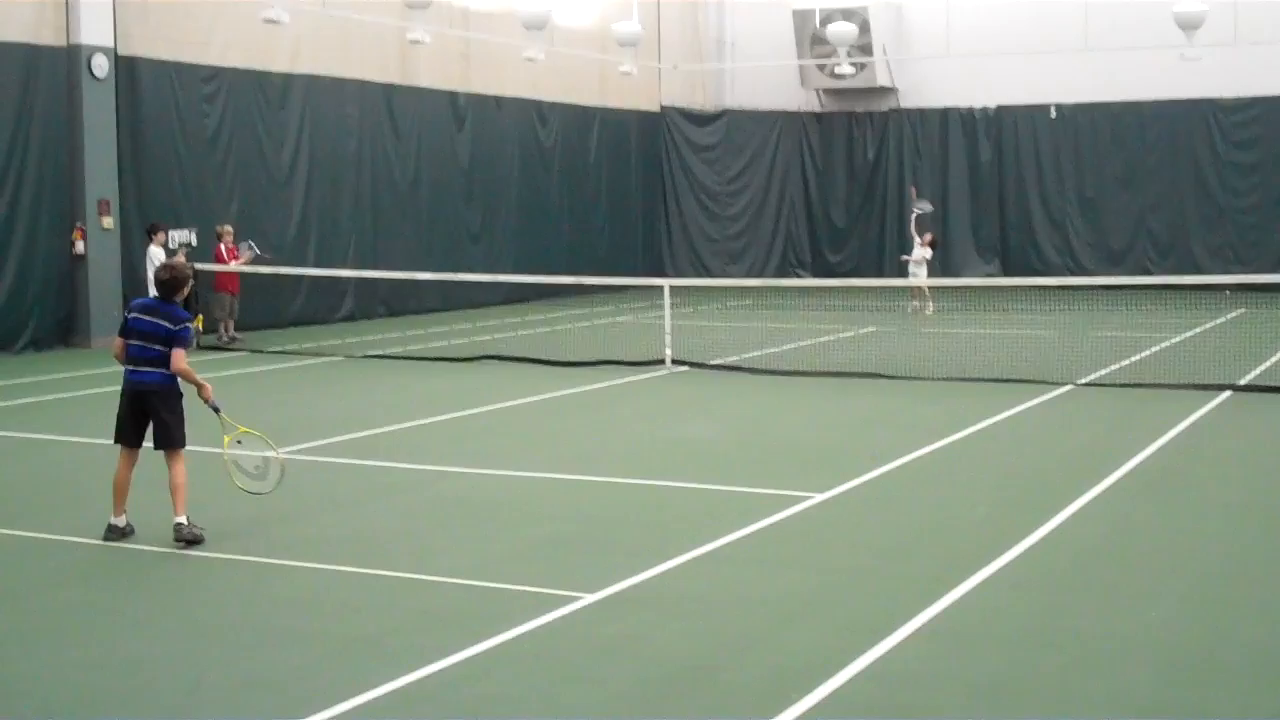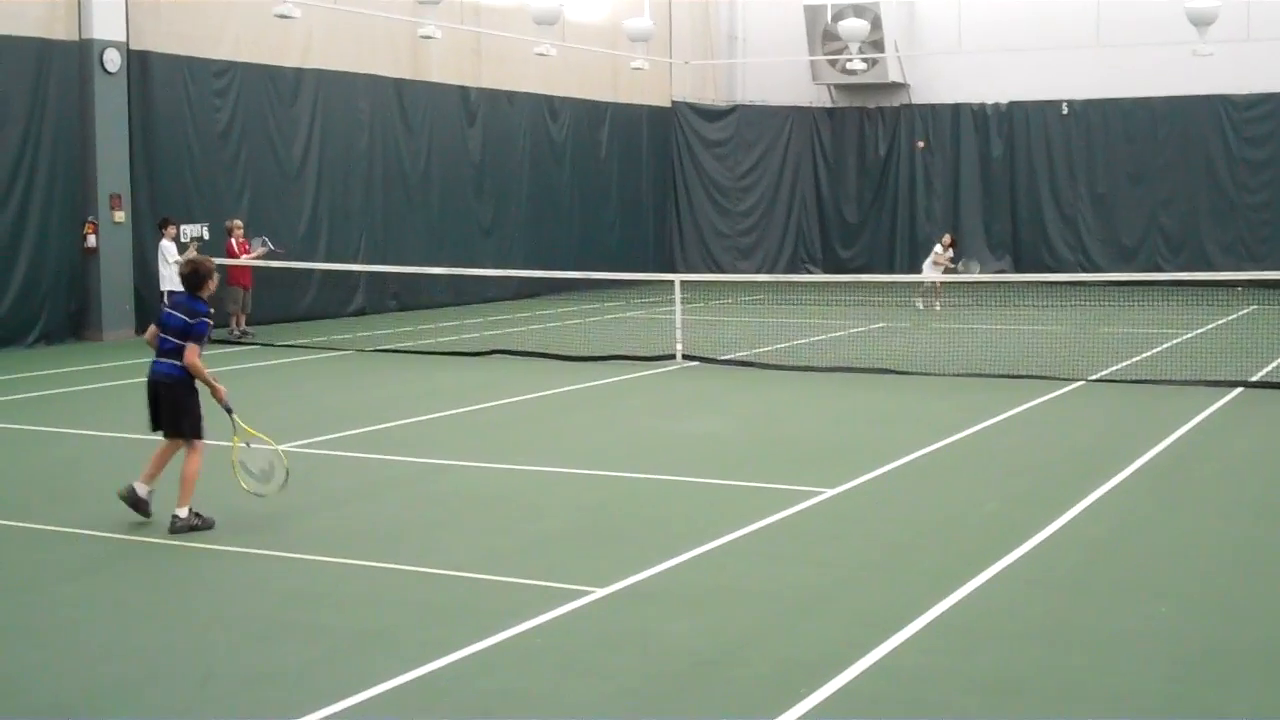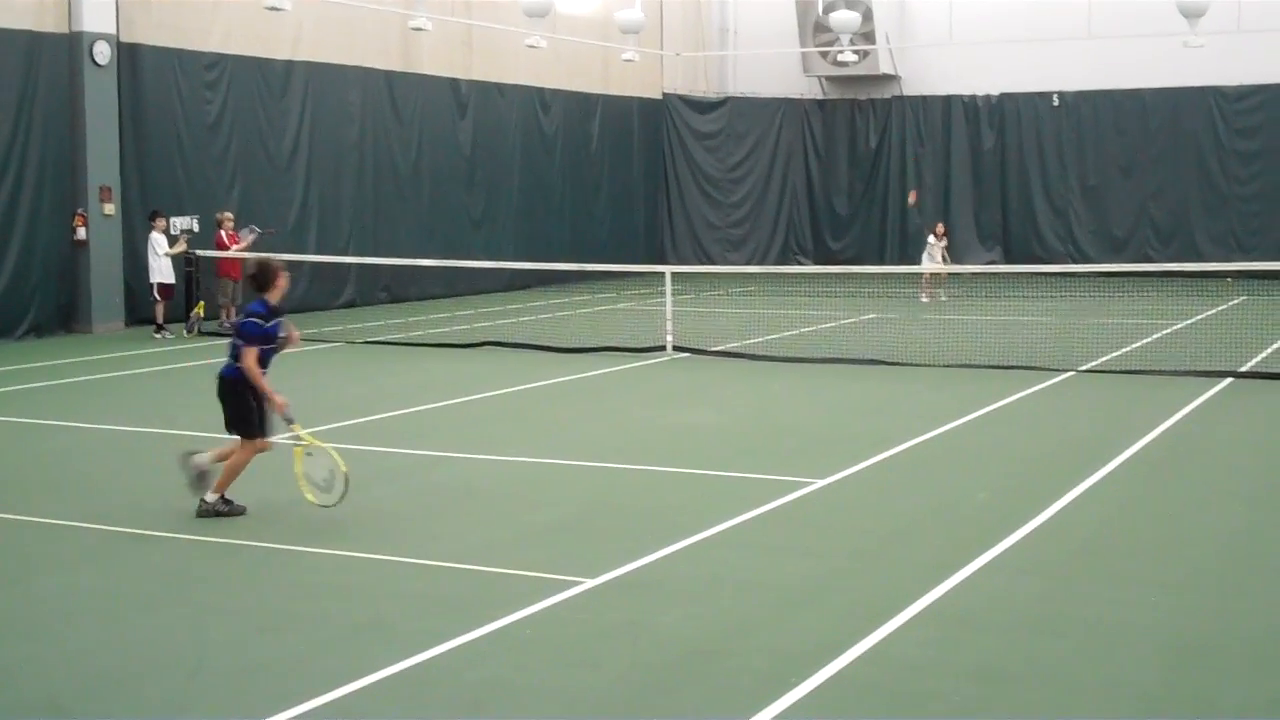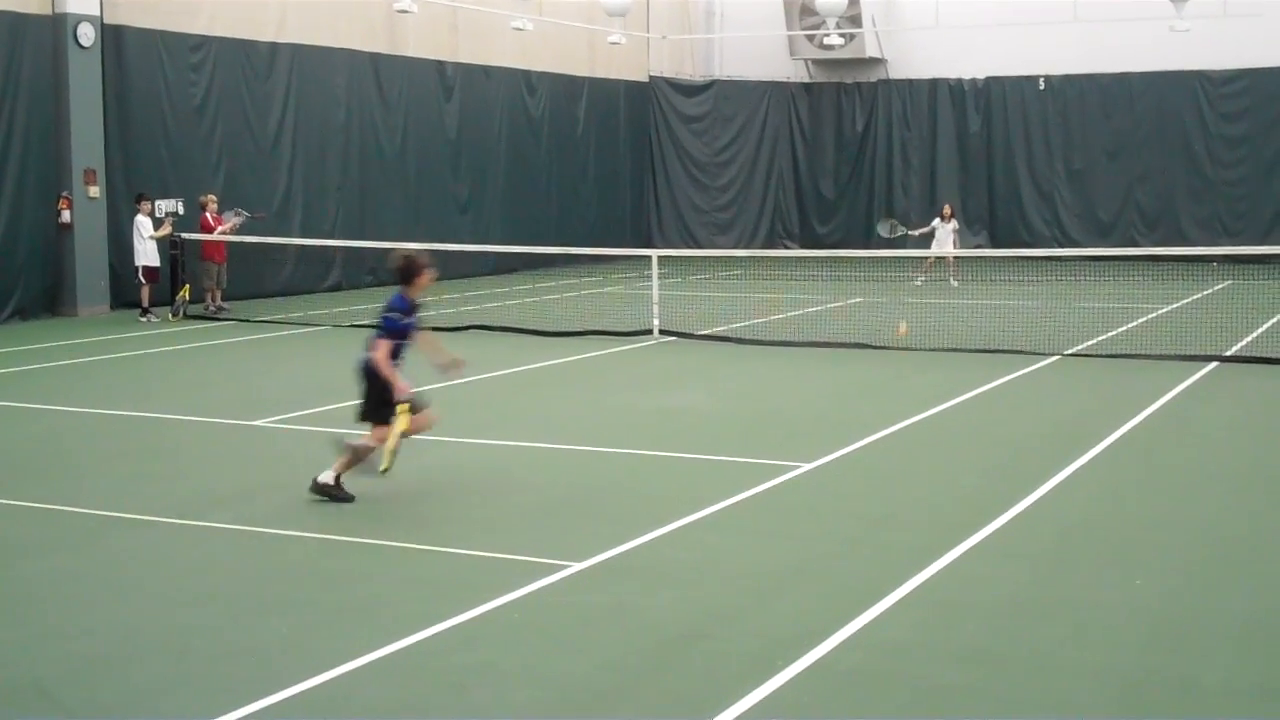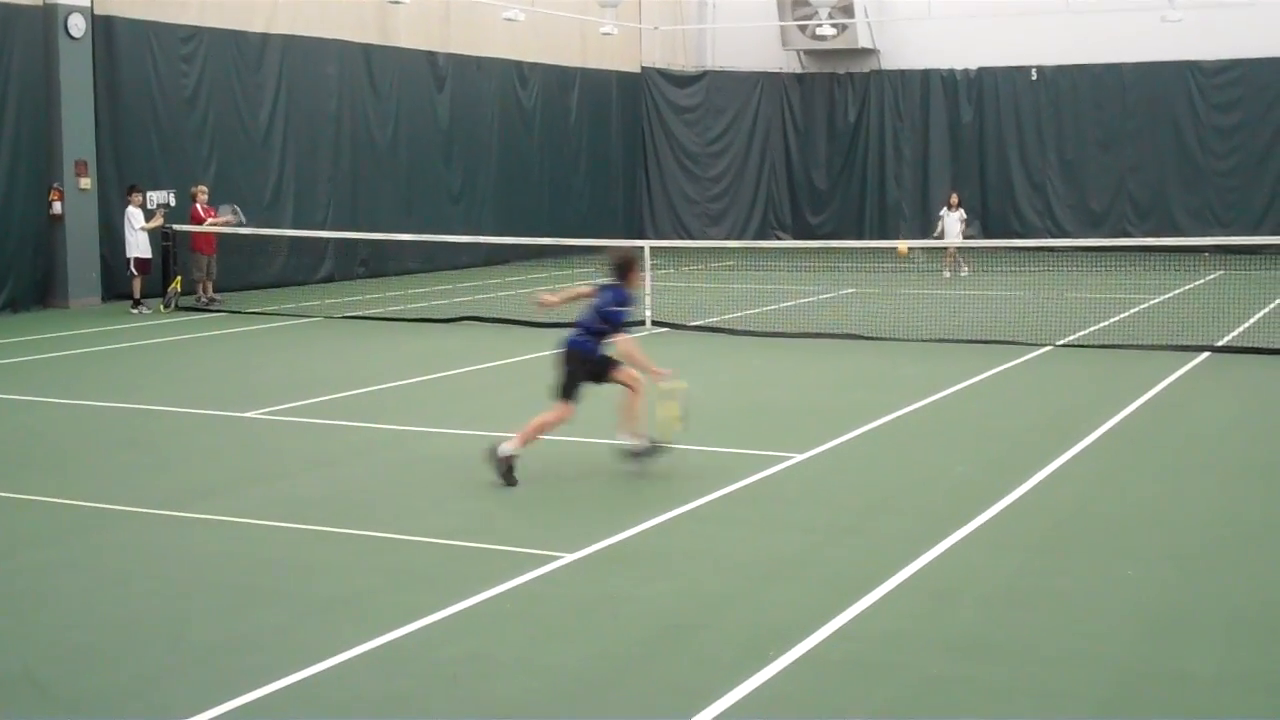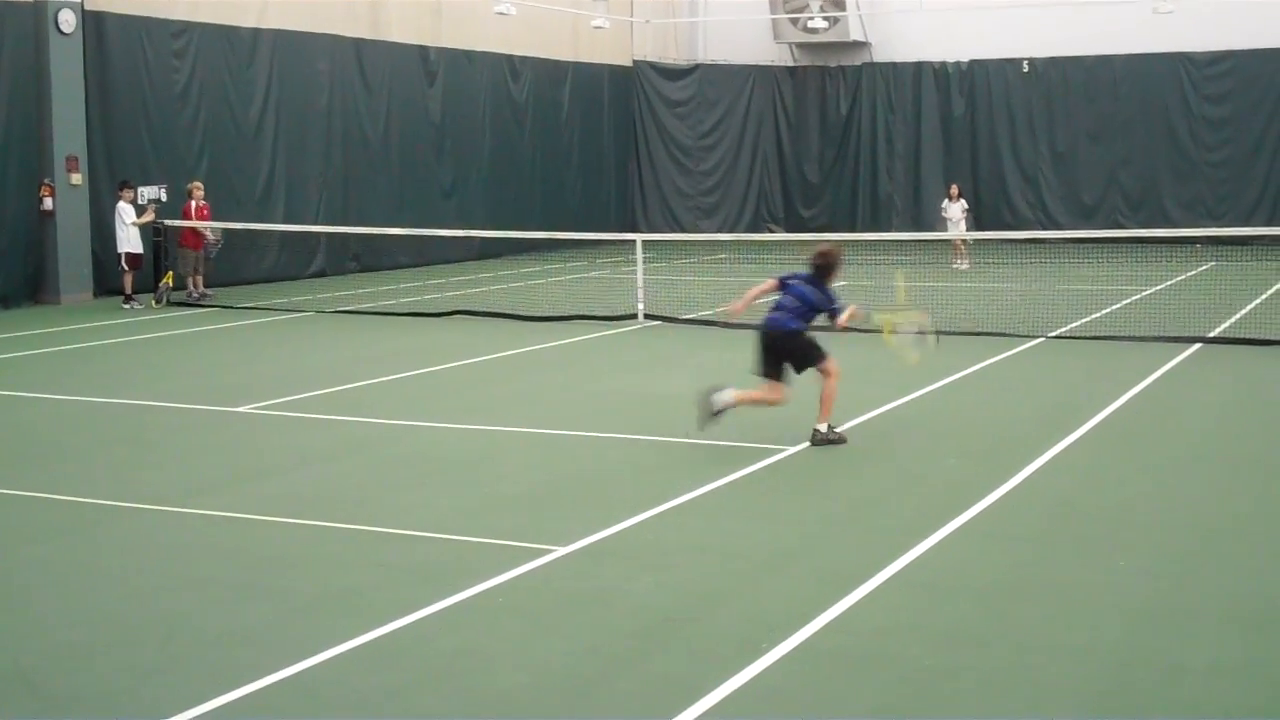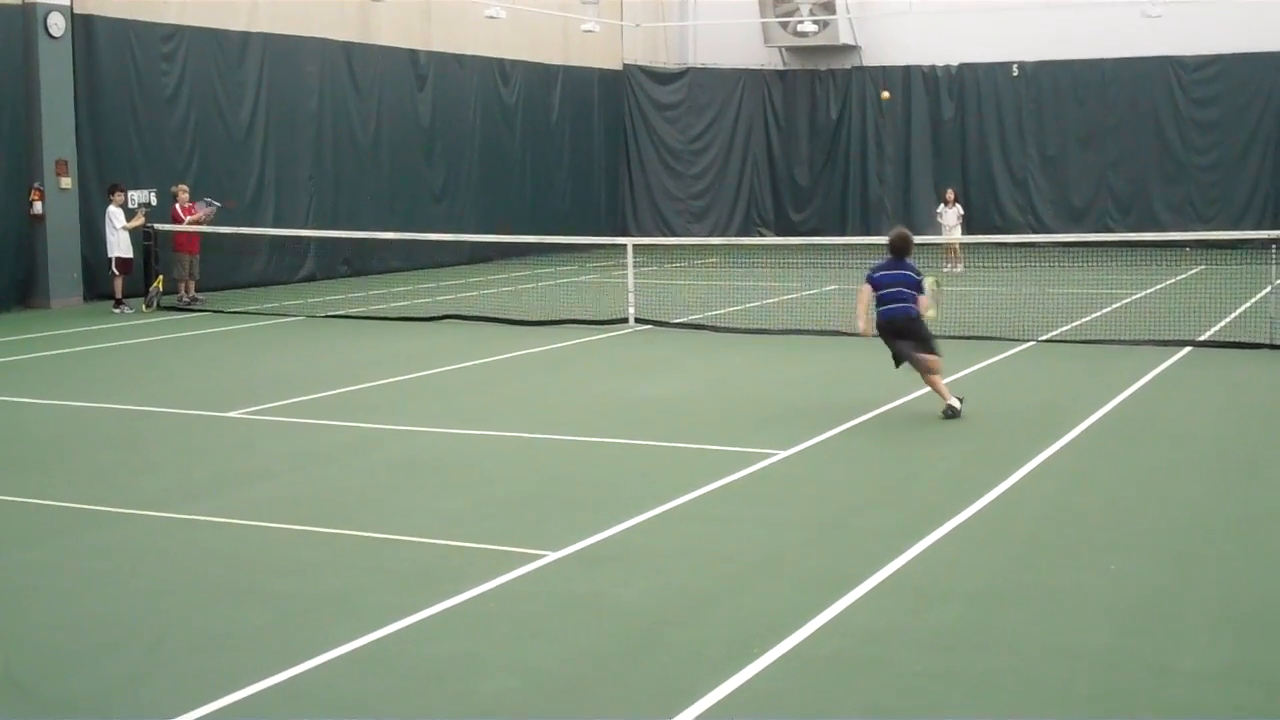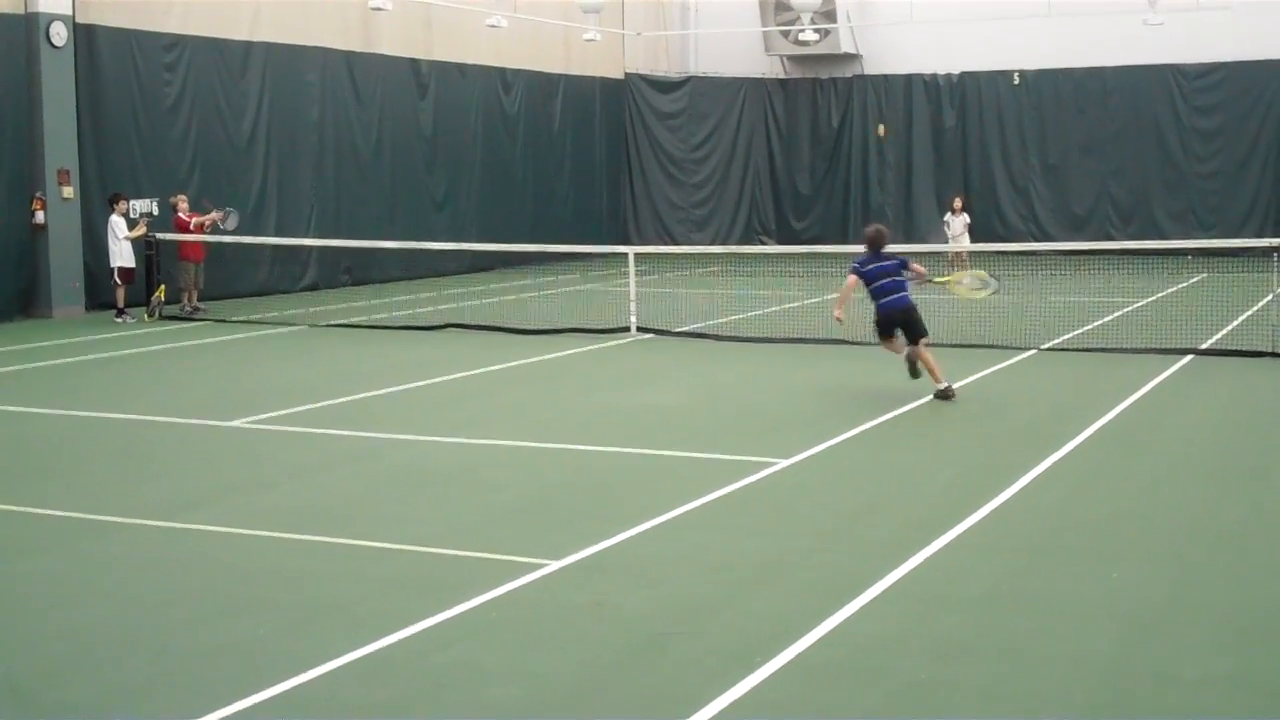
dt=0.4s
person 1, frame 1
left shoulder: (135, 307)
right shoulder: (180, 319)
left elbow: (118, 350)
right elbow: (178, 366)
right wrist: (201, 385)
left hip: (132, 388)
right hip: (163, 391)
left knee: (127, 456)
right knee: (175, 458)
left ankle: (117, 522)
right ankle: (181, 522)
person 1, frame 2
left shoulder: (175, 301)
right shoulder: (202, 314)
left elbow: (150, 337)
right elbow: (192, 360)
right wrist: (213, 385)
left hip: (157, 378)
right hip: (177, 383)
left knee: (173, 440)
right knee: (194, 448)
left ankle: (139, 488)
right ankle: (182, 514)
person 1, frame 3
left shoulder: (274, 311)
right shoulder: (255, 316)
left elbow: (270, 343)
right elbow: (248, 363)
left wrist: (288, 338)
right wrist: (271, 395)
left hip: (250, 382)
right hip: (236, 382)
left knee: (260, 443)
right knee: (251, 444)
left ankle: (200, 460)
right ankle: (211, 500)
person 1, frame 4
left shoulder: (410, 304)
right shoulder: (396, 311)
left elbow: (418, 336)
right elbow: (378, 355)
left wrist: (442, 357)
right wrist: (396, 384)
left hip: (384, 373)
right hip: (378, 372)
left knee: (382, 434)
right knee: (422, 421)
left ankle: (328, 479)
right ankle: (363, 444)
person 1, frame 5
left shoulder: (614, 289)
right shoulder: (618, 304)
left elbow: (582, 291)
right elbow: (624, 347)
left wrist: (554, 299)
right wrist: (653, 370)
left hip: (589, 352)
right hip: (579, 353)
left knee: (636, 382)
right knee: (562, 412)
left ankle: (635, 442)
right ankle: (506, 452)
person 1, frame 6
left shoulder: (795, 279)
right shoulder: (827, 298)
left elbow: (764, 287)
right elbow: (839, 324)
left wrist: (741, 304)
right wrist: (849, 312)
left hip: (768, 330)
right hip: (789, 334)
left knee: (774, 397)
right knee: (831, 371)
left ankle: (721, 398)
right ankle: (822, 429)
person 1, frame 7
left shoulder: (876, 271)
right shoulder: (914, 273)
left elbow: (864, 294)
right elbow: (922, 307)
left wrist: (862, 321)
left hip: (885, 323)
right hip: (909, 319)
left knee: (927, 369)
right knee: (932, 362)
left ankle: (951, 401)
person 1, frame 8
left shoulder: (860, 264)
right shoulder: (895, 259)
left elbow: (850, 283)
right elbow: (921, 272)
left wrist: (839, 307)
right wrist: (917, 275)
left hip: (886, 312)
right hip: (907, 307)
left knee: (886, 340)
right knee: (921, 348)
left ankle: (906, 352)
right ankle: (943, 386)
